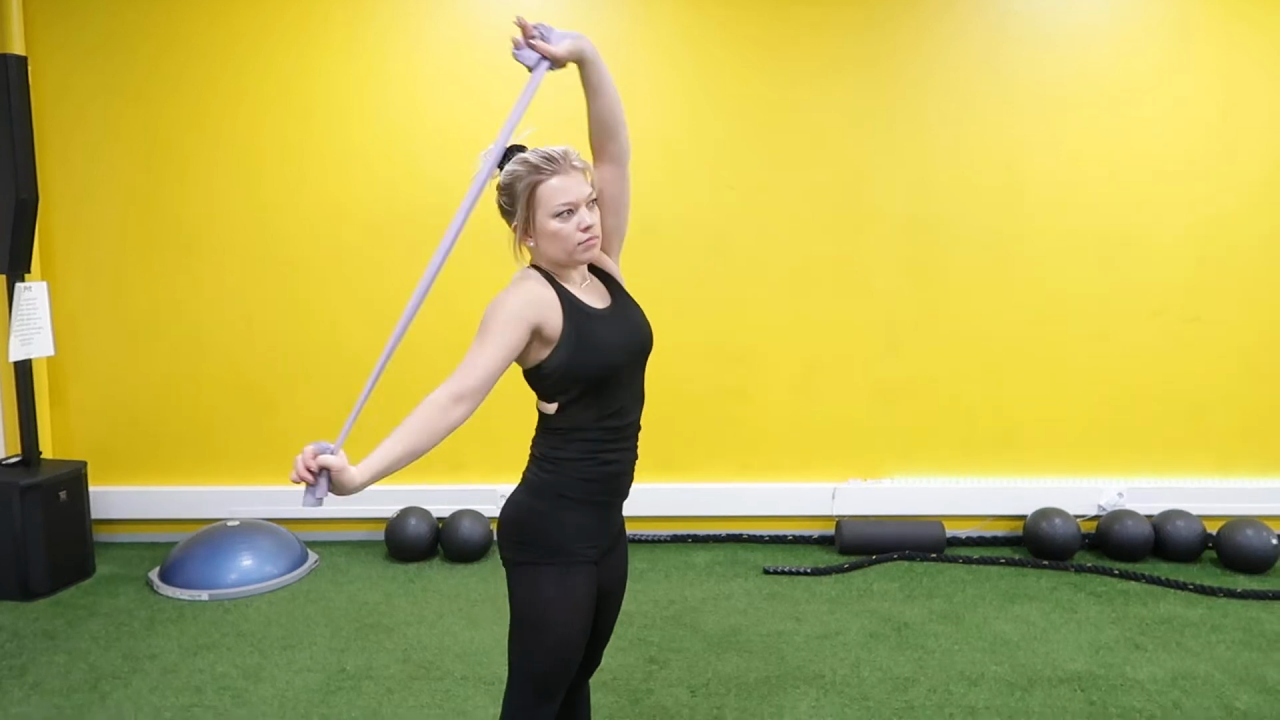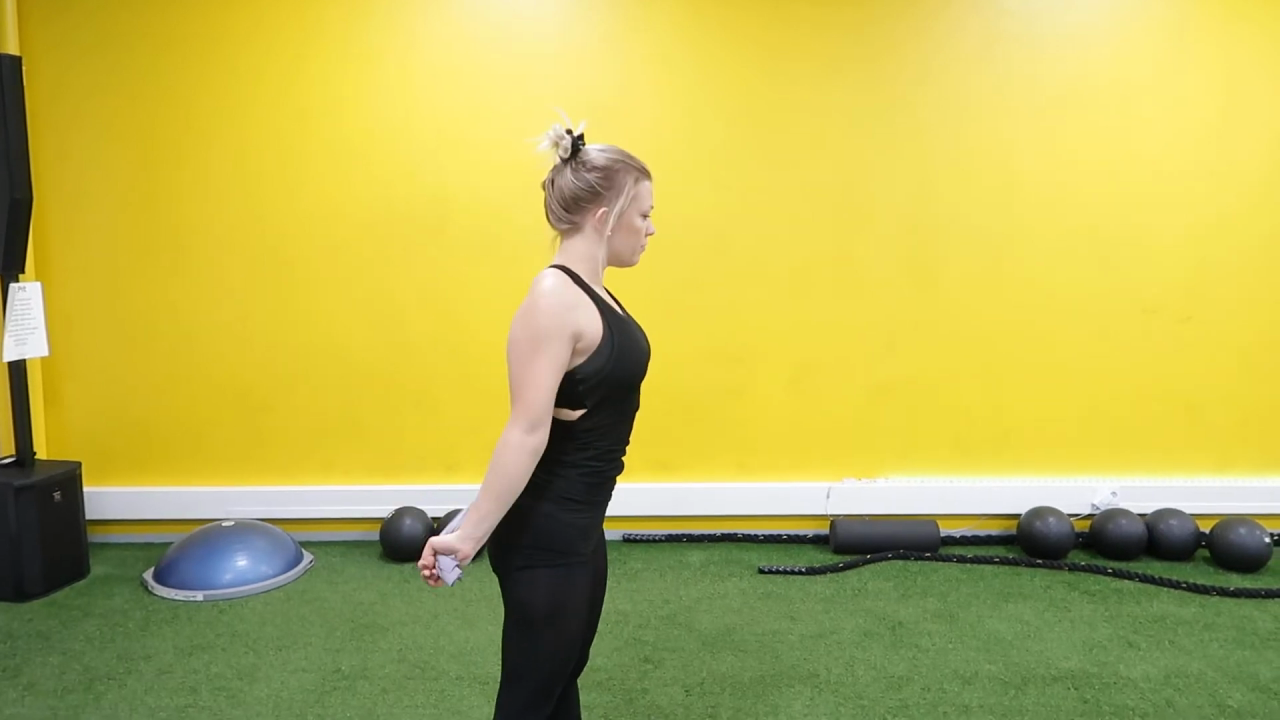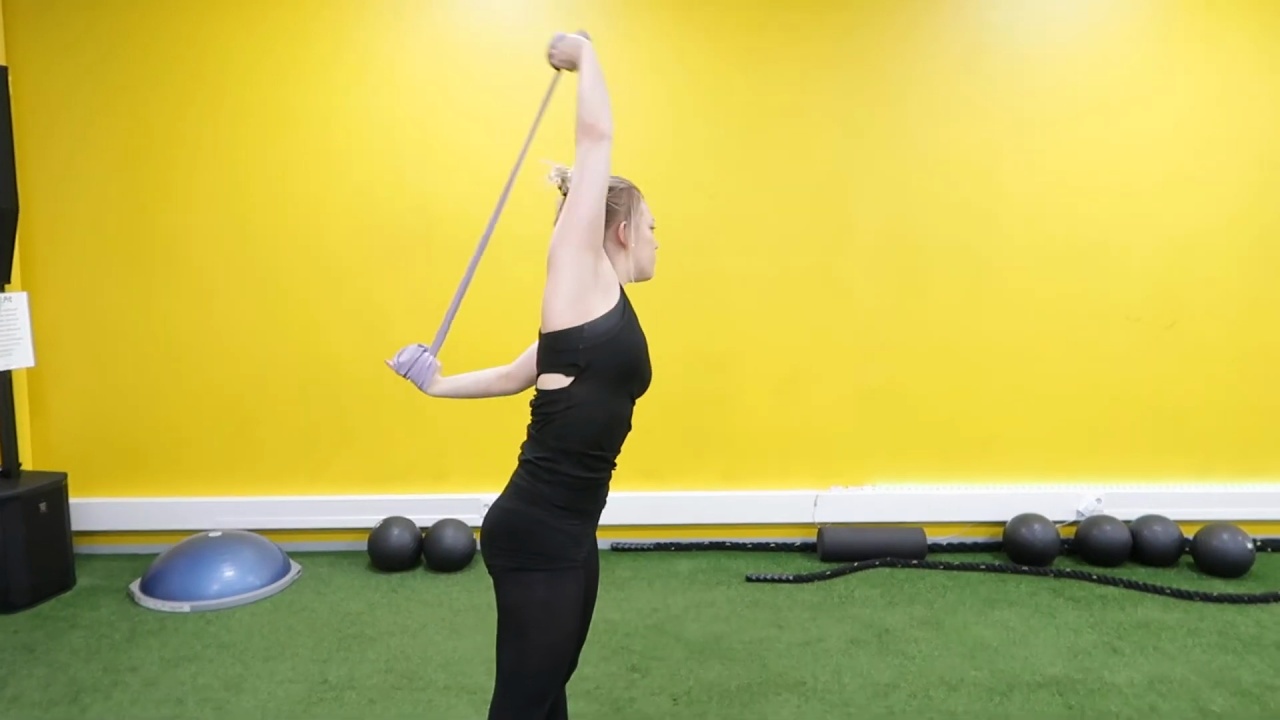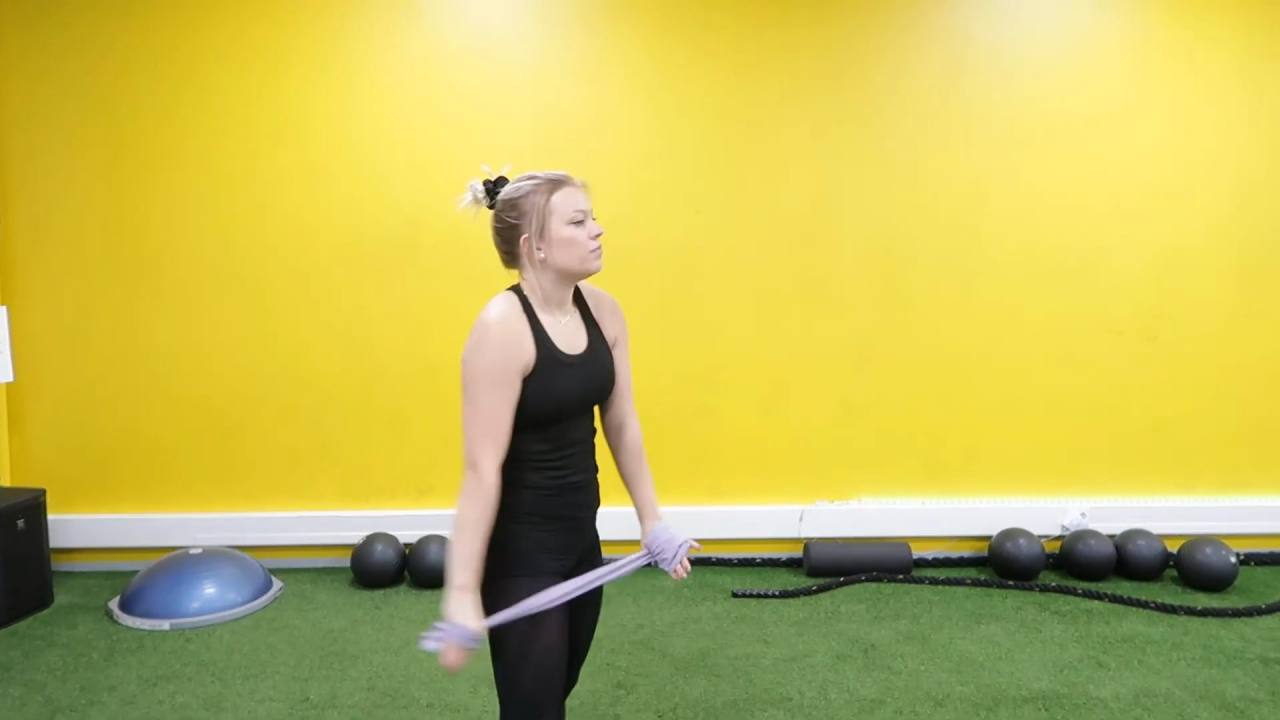
dt=1s
person 1, frame 1
left shoulder: (601, 267)
right shoulder: (528, 299)
left elbow: (610, 156)
right elbow: (456, 398)
left wrist: (586, 62)
right wrist: (360, 474)
left hip: (601, 524)
right hip: (549, 530)
person 1, frame 2
left shoulder: (587, 294)
right shoulder: (553, 300)
right elbow: (527, 431)
right wrist: (469, 538)
left hip: (577, 526)
right hip: (544, 535)
person 1, frame 3
left shoulder: (599, 308)
right shoulder: (578, 276)
left elbow: (520, 374)
right elbow: (594, 139)
left wrist: (444, 385)
right wrist: (583, 56)
left hip: (566, 531)
right hip: (537, 534)
person 1, frame 4
left shoulder: (602, 312)
right shoulder: (501, 330)
left elbow: (622, 425)
right elbow: (482, 469)
left wrist: (653, 523)
right wrist: (461, 593)
left hip: (580, 538)
right hip: (519, 547)
